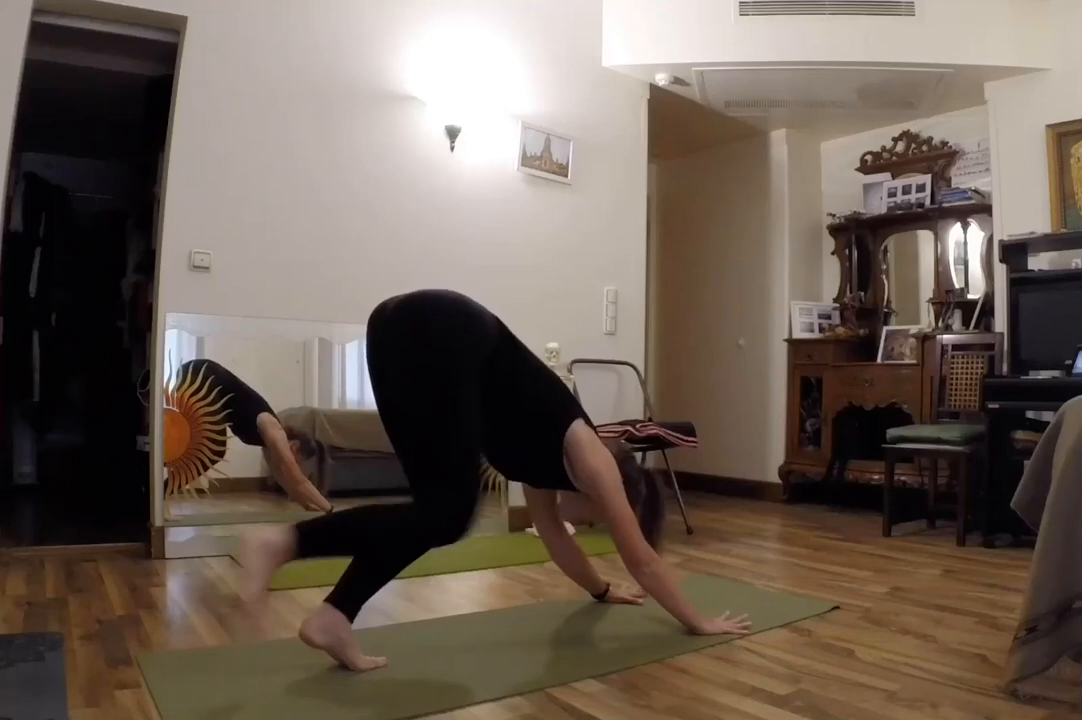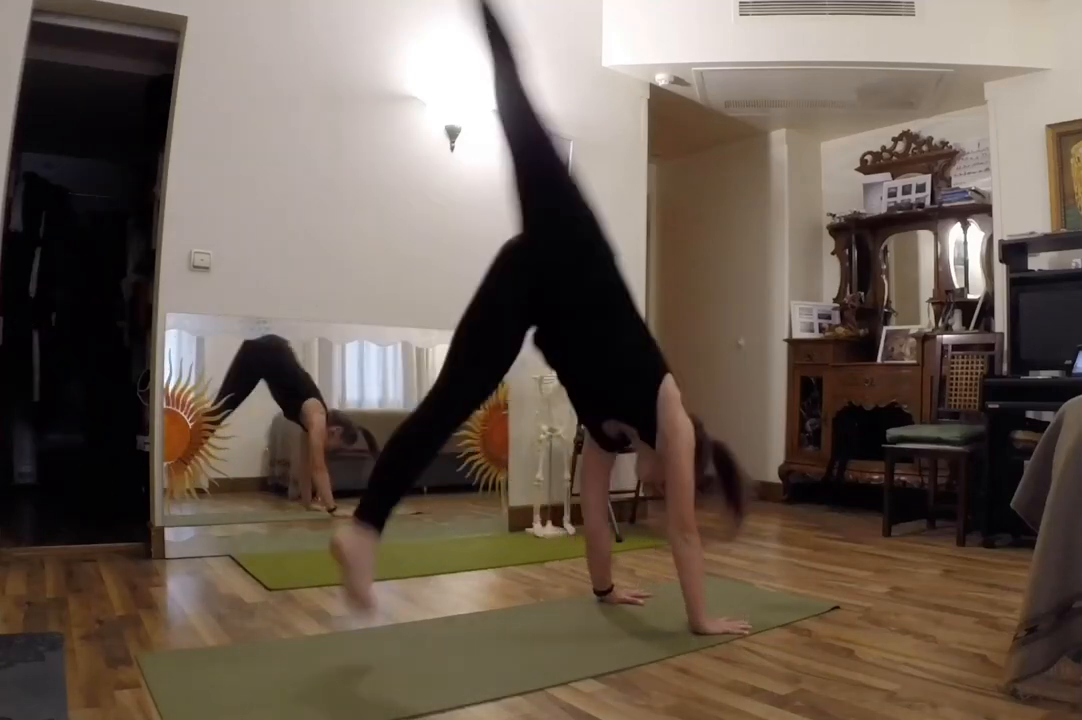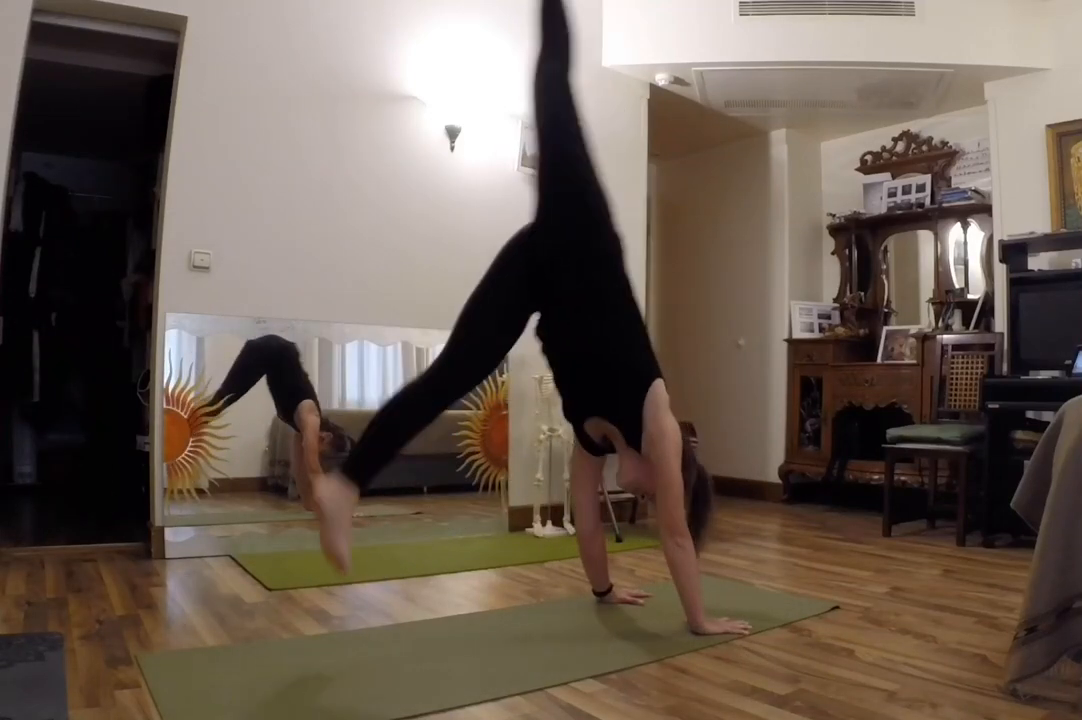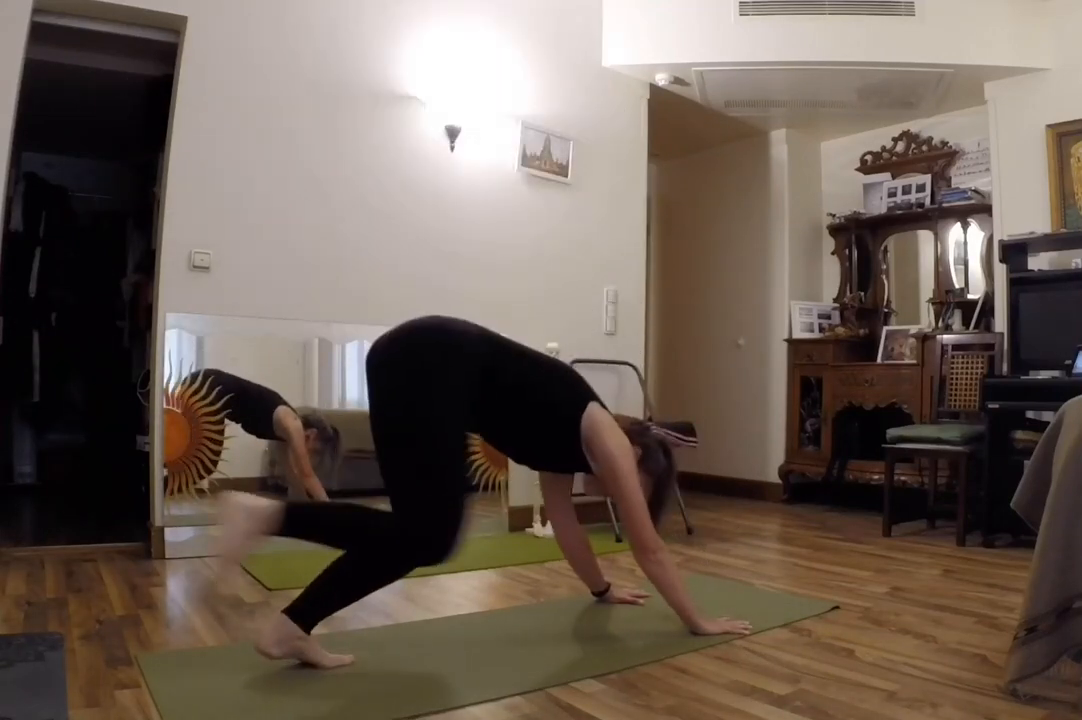
dt=0.7s
person 1, frame 1
left shoulder: (549, 458)
right shoulder: (587, 457)
left elbow: (554, 535)
right elbow: (641, 557)
left wrist: (604, 590)
right wrist: (699, 621)
left hip: (401, 327)
right hip: (439, 336)
left knee: (435, 509)
right knee: (447, 517)
left ankle: (334, 616)
right ankle: (281, 542)
person 1, frame 2
left shoulder: (609, 428)
right shoulder: (673, 424)
left elbow: (593, 512)
right elbow: (682, 531)
left wrist: (605, 588)
right wrist: (702, 621)
left hip: (541, 268)
right hip: (562, 256)
left knee: (453, 399)
left ankle: (363, 528)
person 1, frame 3
left shoulder: (596, 431)
right shoulder: (657, 427)
left elbow: (586, 515)
right elbow: (675, 532)
left wrist: (604, 588)
right wrist: (701, 621)
left hip: (542, 257)
right hip: (572, 247)
left knee: (451, 373)
right knee: (558, 104)
left ankle: (344, 482)
person 1, frame 4
left shoulder: (561, 441)
right shoulder: (606, 436)
left elbow: (564, 521)
right elbow: (647, 544)
left wrist: (603, 588)
right wrist: (697, 620)
left hip: (402, 356)
right hip: (434, 359)
left knee: (417, 531)
right knee: (428, 535)
left ankle: (290, 625)
right ankle: (269, 513)
